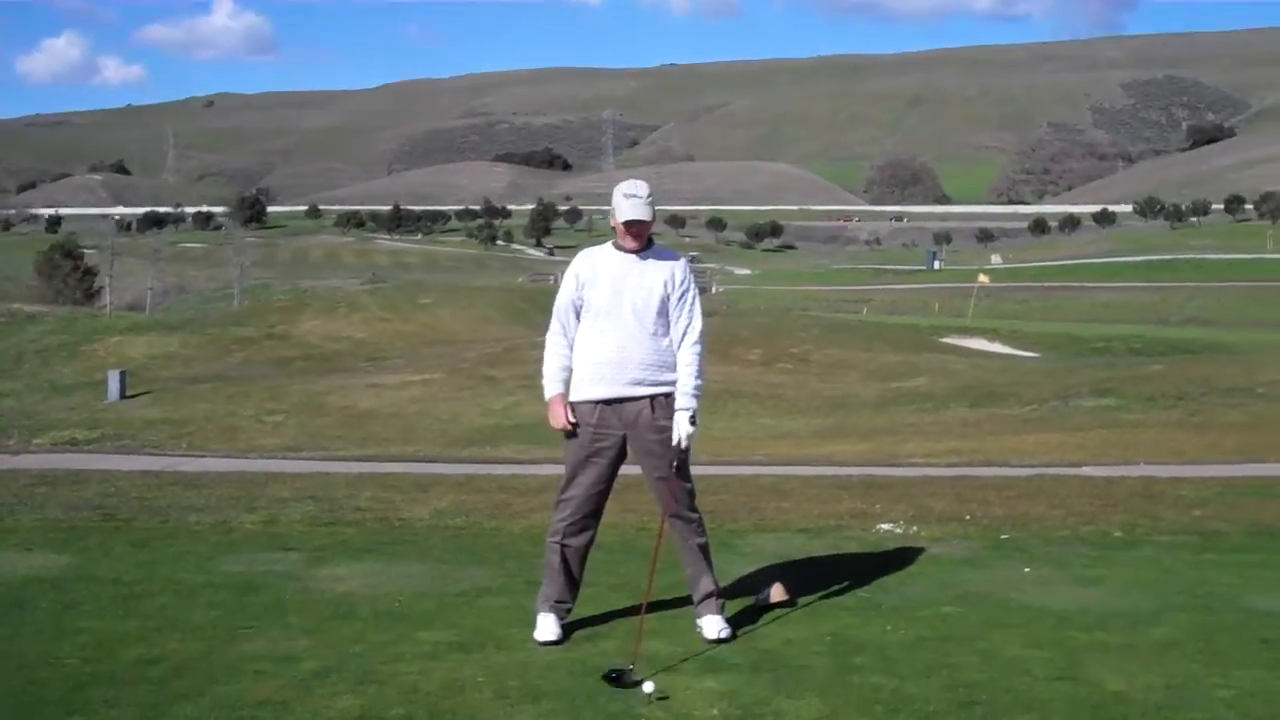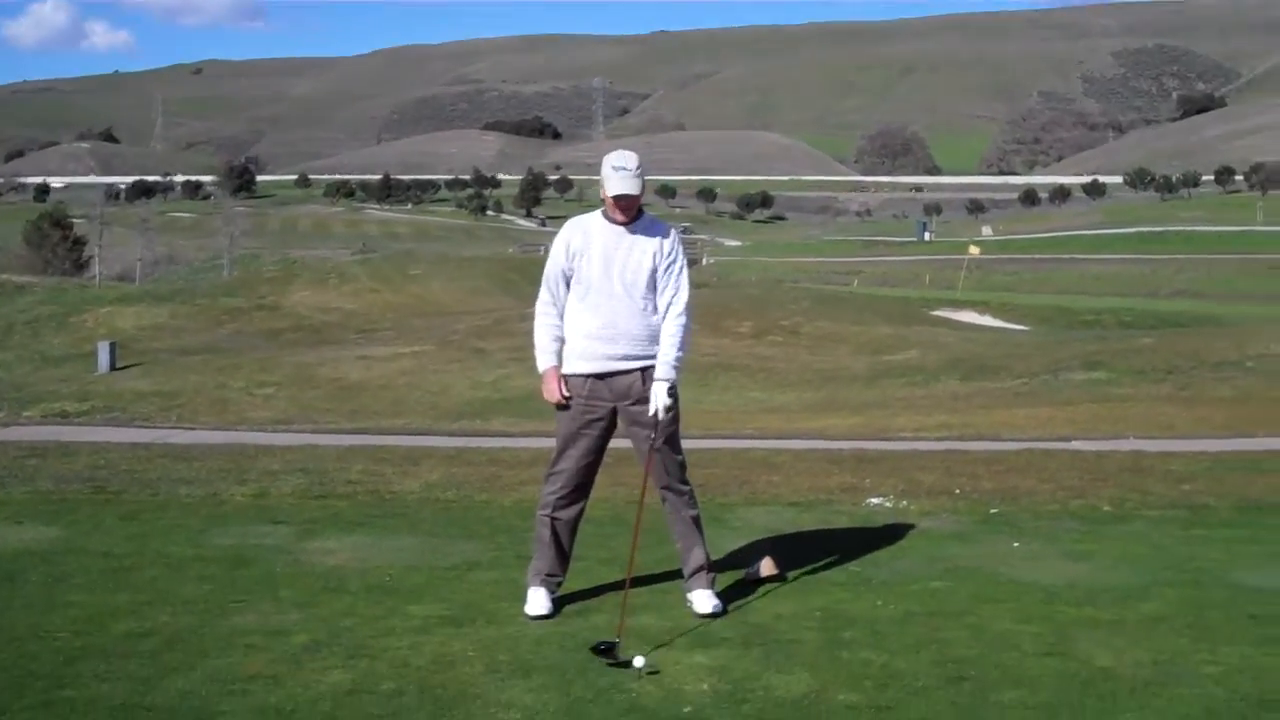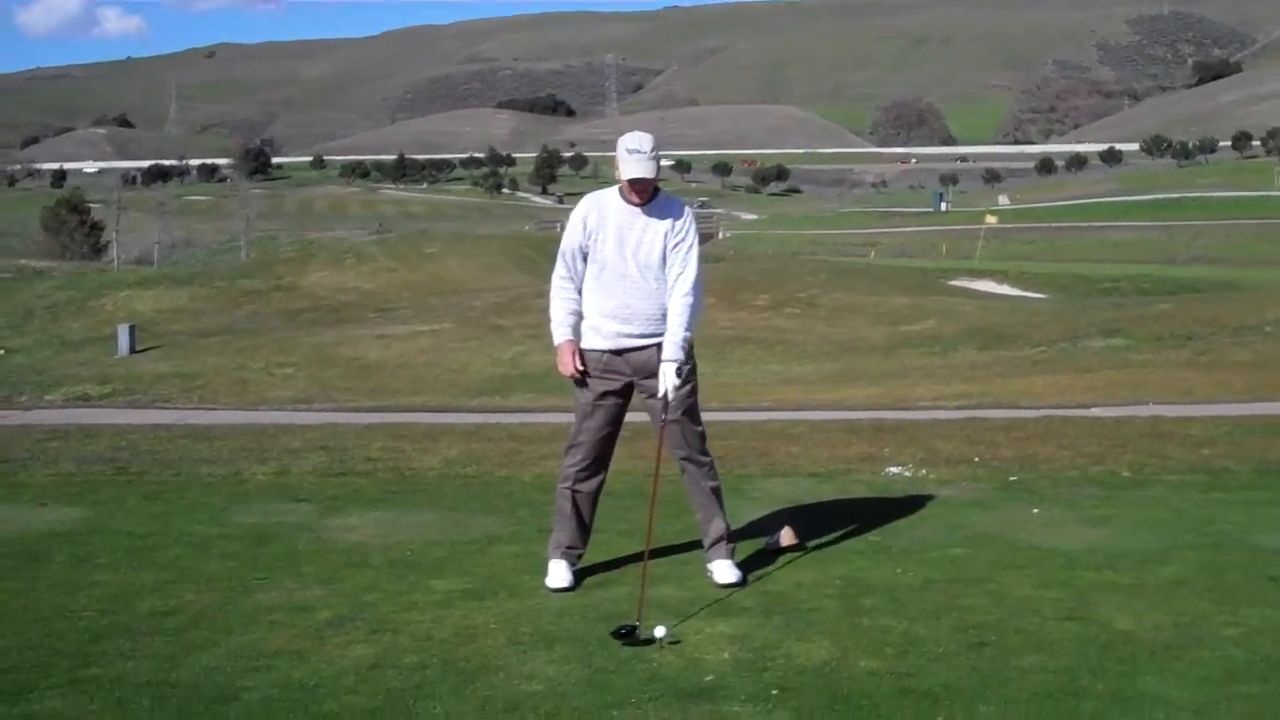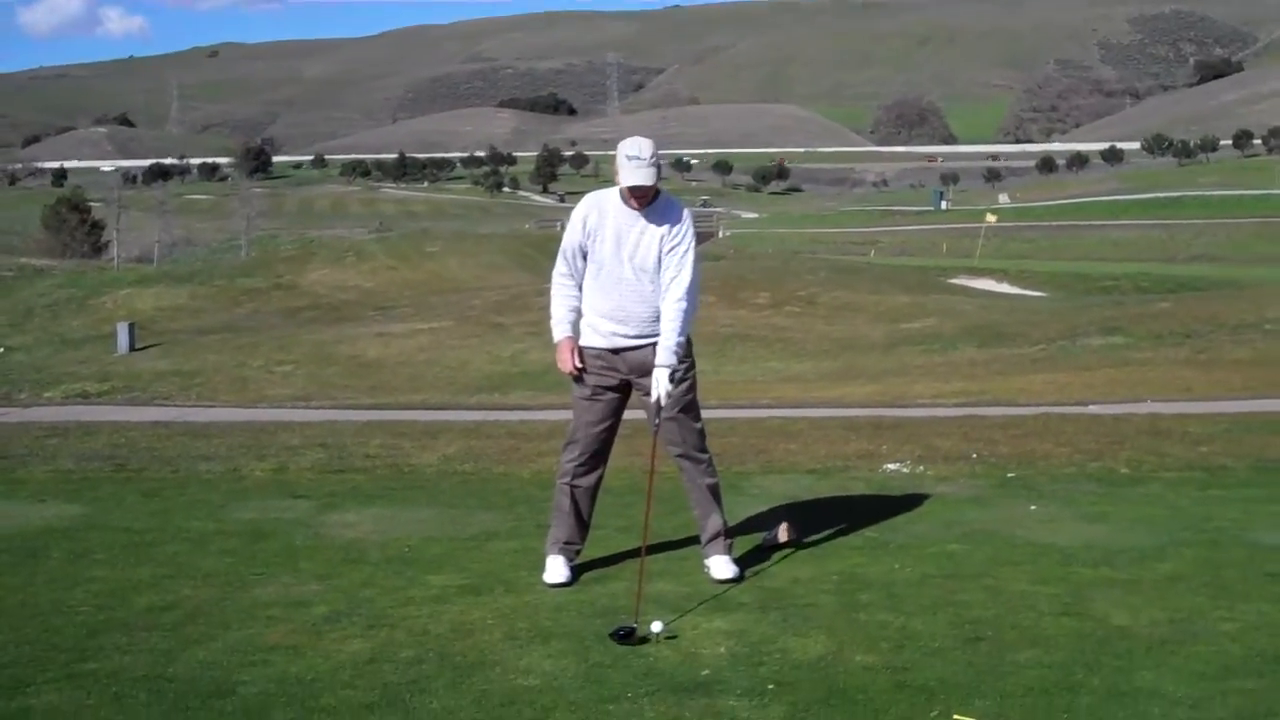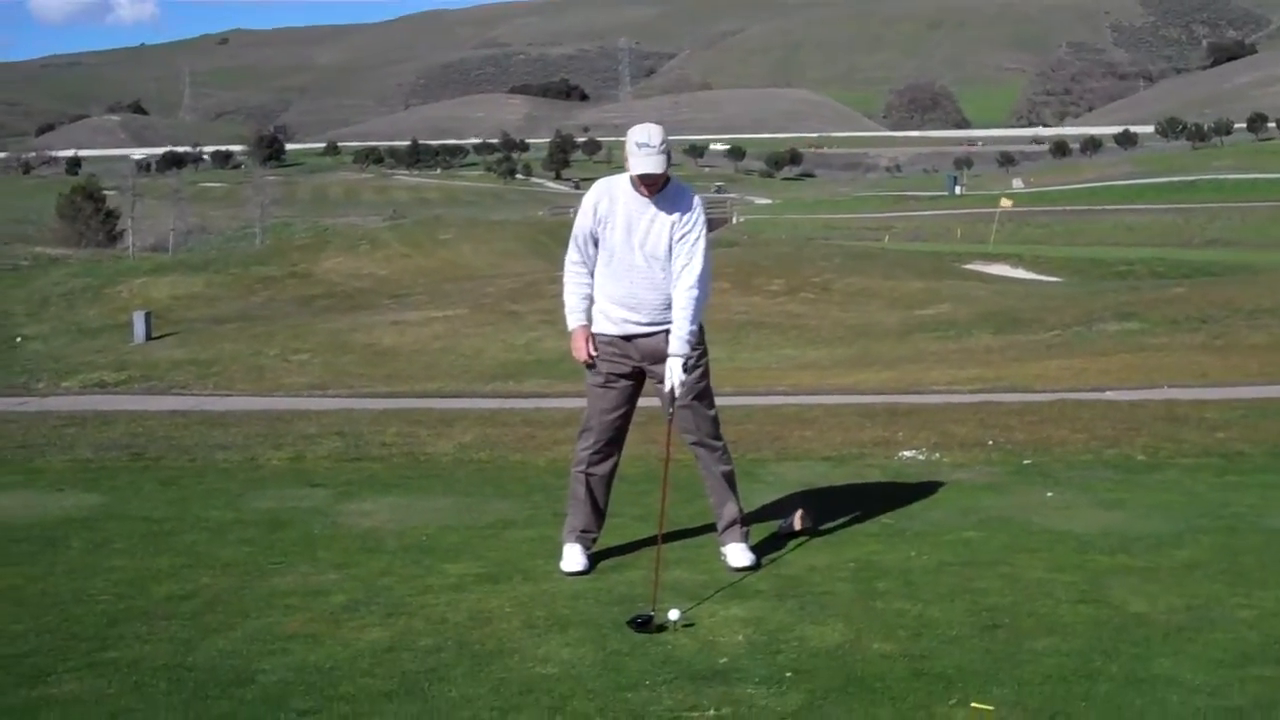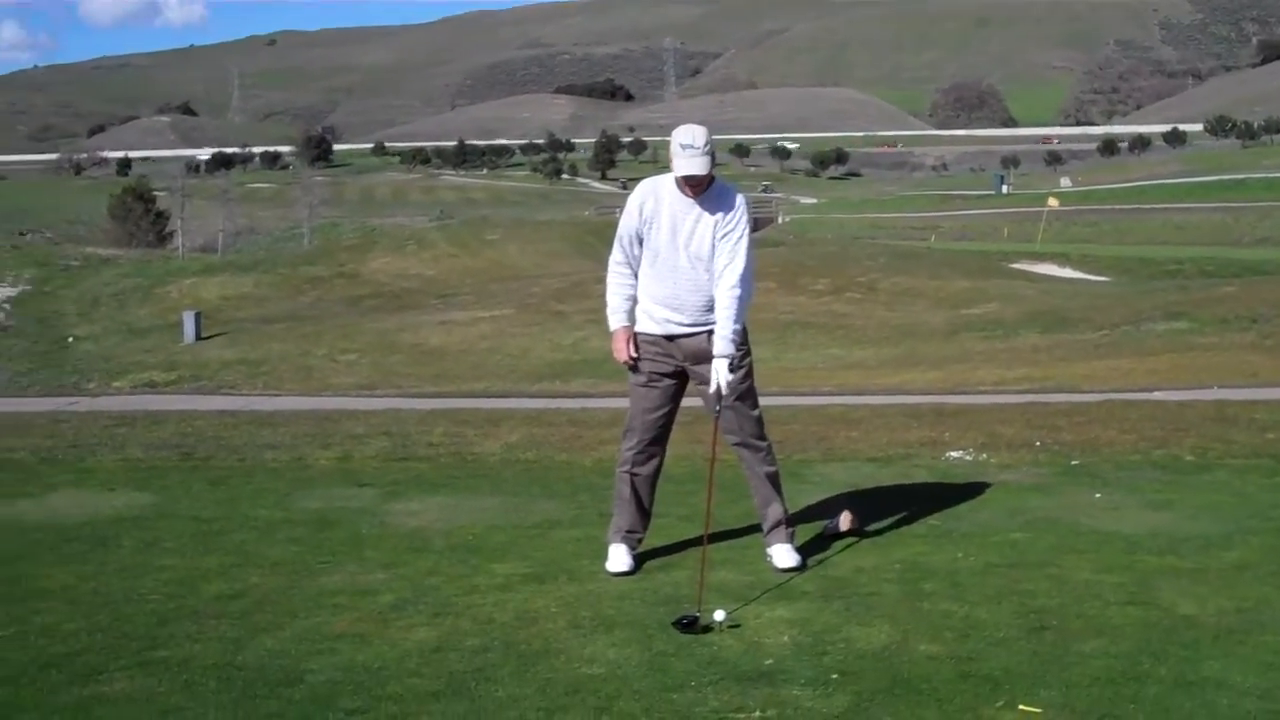
dt=0.2s
person 1, frame 1
left shoulder: (674, 267)
right shoulder: (586, 264)
left elbow: (688, 340)
right elbow: (560, 334)
left wrist: (685, 405)
right wrist: (554, 392)
left hip: (658, 404)
right hip: (594, 406)
left knee: (681, 508)
right knee: (574, 510)
left ankle: (708, 606)
right ankle: (551, 608)
person 1, frame 2
left shoulder: (663, 237)
right shoulder: (574, 233)
left elbow: (675, 311)
right elbow: (549, 304)
left wrist: (664, 376)
right wrist: (548, 364)
left hip: (646, 377)
right hip: (584, 378)
left knee: (672, 480)
right knee: (565, 482)
left ankle: (699, 580)
right ankle: (542, 582)
person 1, frame 3
left shoulder: (678, 215)
right shoulder: (590, 209)
left elbow: (683, 289)
right elbow: (566, 277)
left wrist: (672, 357)
right wrist: (564, 337)
left hip: (663, 351)
right hip: (602, 353)
left knee: (693, 452)
right knee: (583, 456)
left ankle: (719, 551)
right ankle: (563, 554)
person 1, frame 4
left shoulder: (676, 218)
right shoulder: (590, 209)
left elbow: (678, 293)
right elbow: (566, 276)
left wrist: (665, 362)
right wrist: (564, 333)
left hip: (661, 350)
right hip: (600, 350)
left knee: (691, 449)
right knee: (581, 452)
left ankle: (716, 547)
right ankle: (560, 550)
person 1, frame 5
left shoulder: (687, 205)
right shoulder: (602, 196)
left elbow: (690, 281)
right elbow: (579, 263)
left wrist: (678, 351)
right wrist: (578, 322)
left hip: (673, 337)
right hip: (612, 338)
left knee: (706, 436)
right knee: (597, 440)
left ankle: (733, 534)
right ankle: (577, 538)
person 1, frame 6
left shoulder: (731, 204)
right shoulder: (646, 195)
left elbow: (732, 281)
right elbow: (623, 263)
left wrist: (723, 352)
right wrist: (620, 322)
left hip: (715, 338)
right hip: (655, 338)
left knee: (749, 436)
right knee: (640, 440)
left ankle: (779, 535)
right ankle: (623, 539)
